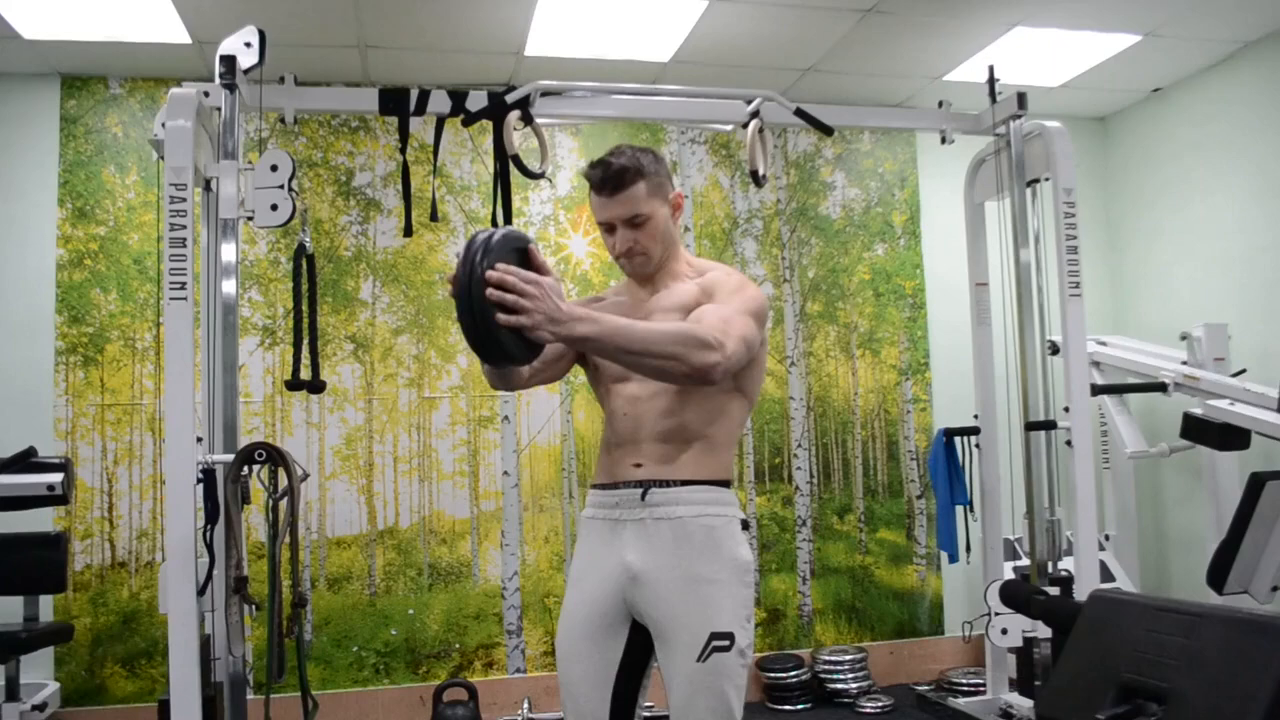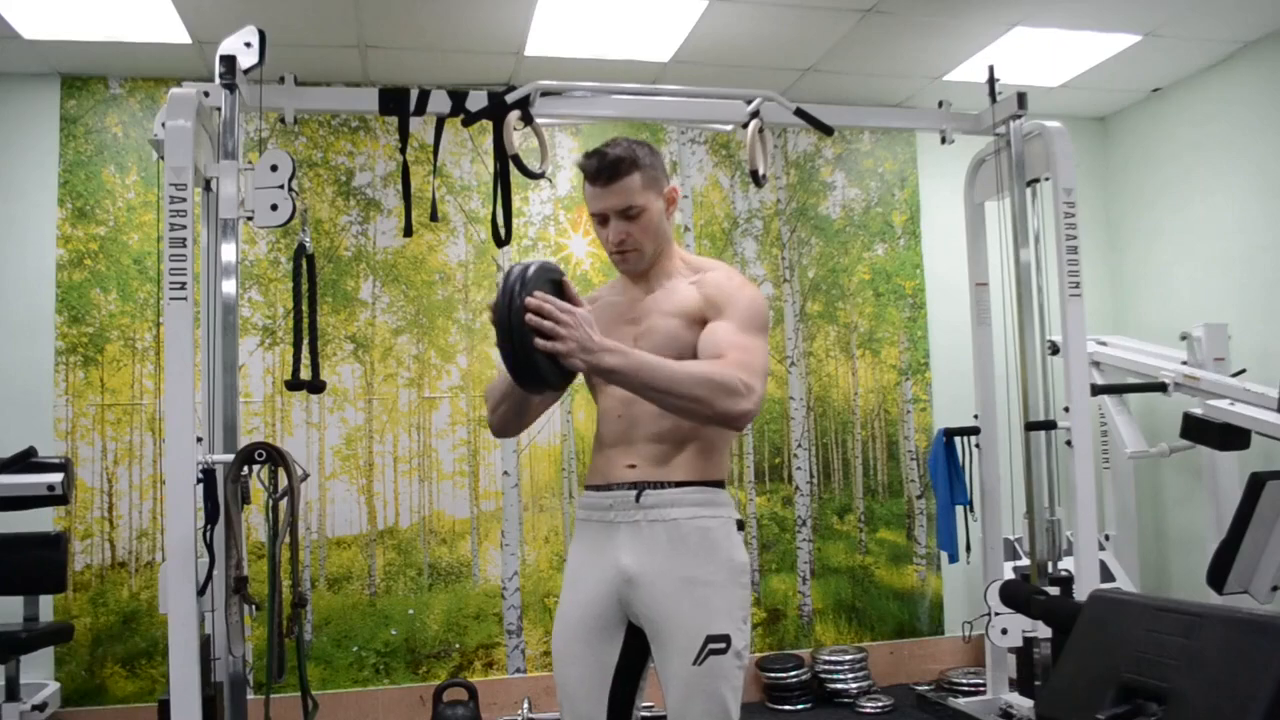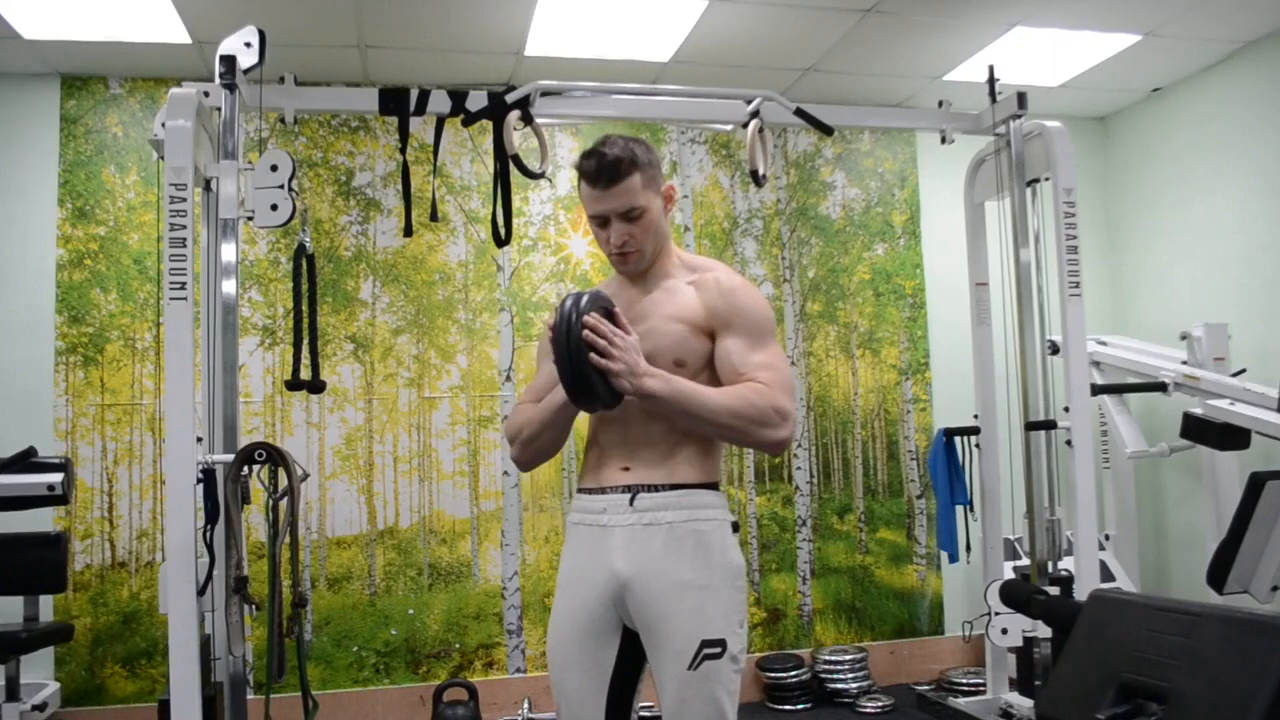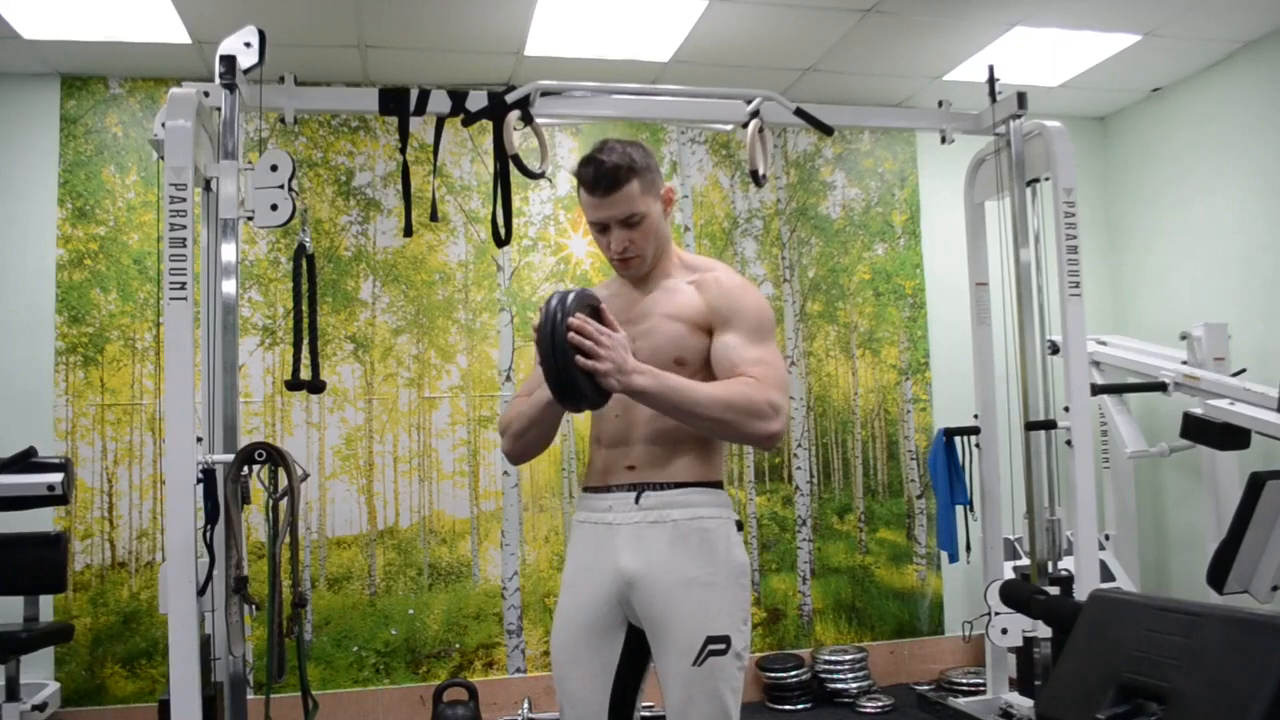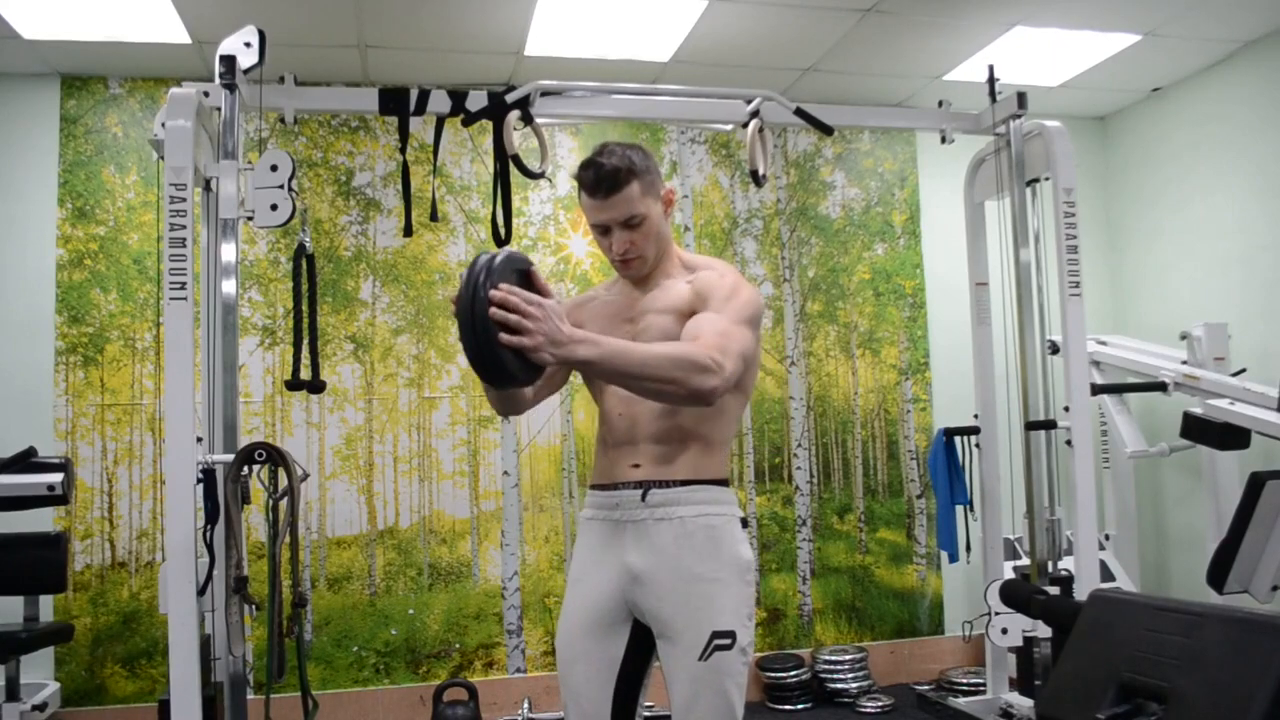
dt=0.5s
person 1, frame 1
left shoulder: (730, 291)
right shoulder: (595, 310)
left elbow: (706, 357)
right elbow: (514, 374)
left wrist: (571, 322)
right wrist: (500, 321)
left hip: (694, 529)
right hip: (603, 531)
person 1, frame 2
left shoulder: (724, 291)
right shoulder: (586, 311)
left elbow: (736, 399)
right elbow: (504, 420)
left wrist: (602, 354)
left hip: (689, 531)
right hip: (596, 533)
person 1, frame 3
left shoulder: (722, 293)
right shoulder: (580, 316)
left elbow: (776, 422)
right elbow: (522, 448)
left wrist: (644, 379)
left hip: (685, 533)
right hip: (590, 537)
person 1, frame 4
left shoulder: (722, 293)
right shoulder: (580, 315)
left elbow: (766, 416)
right elbow: (515, 443)
left wrist: (634, 375)
left hip: (689, 532)
right hip: (595, 536)
person 1, frame 5
left shoulder: (722, 289)
right shoulder: (582, 310)
left elbow: (704, 376)
right elbow: (516, 395)
left wrist: (570, 345)
right wrist: (499, 345)
left hip: (693, 529)
right hip: (602, 532)
